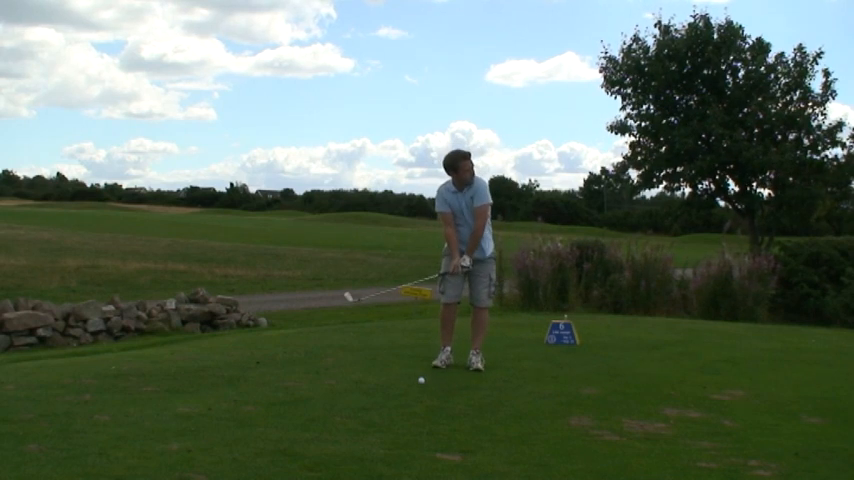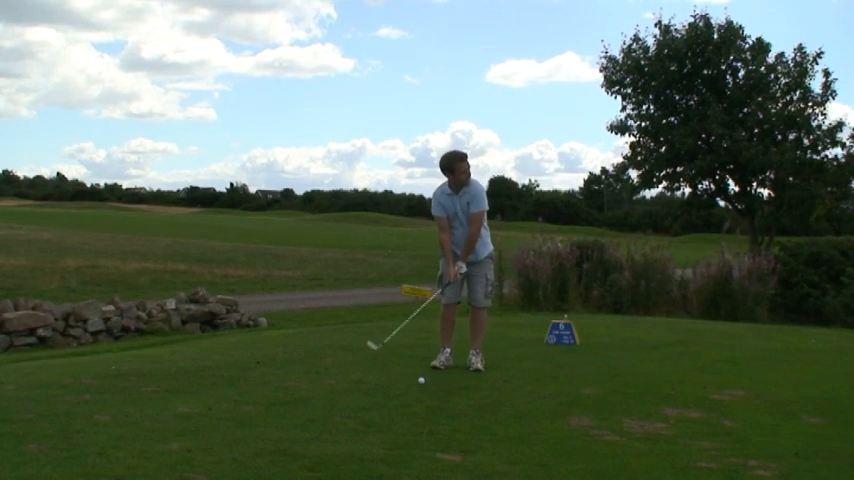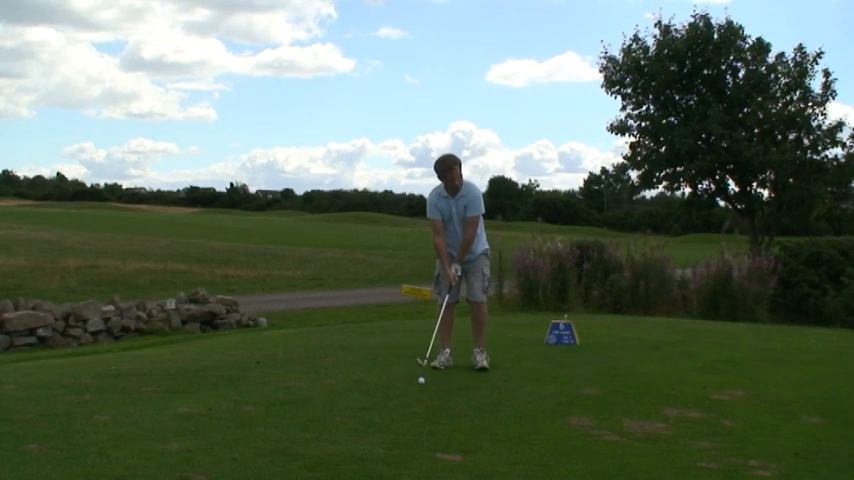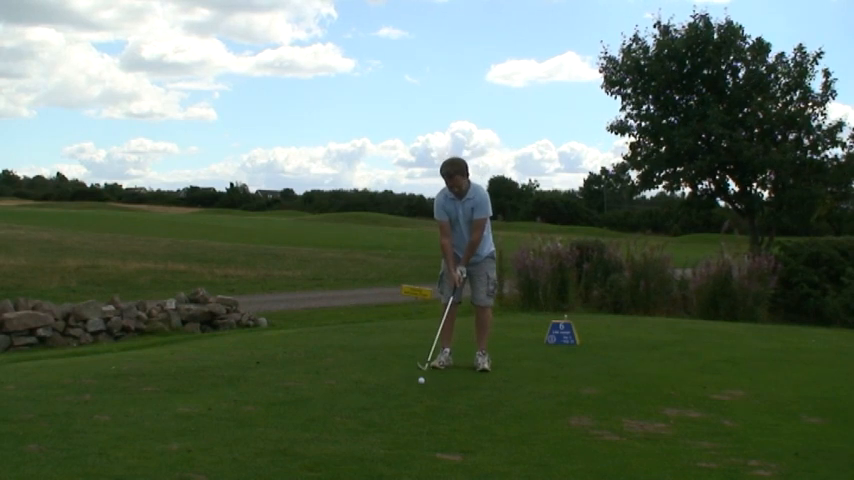
dt=0.3s
person 1, frame 1
left shoulder: (480, 186)
right shoulder: (443, 192)
left elbow: (480, 224)
right elbow: (449, 227)
left wrist: (468, 256)
right wrist: (456, 257)
left hip: (482, 254)
right hip: (455, 252)
left knee: (481, 304)
right knee: (448, 302)
left ankle: (475, 353)
right ankle: (446, 350)
person 1, frame 2
left shoulder: (476, 190)
right shoulder: (439, 195)
left elbow: (475, 230)
right elbow: (443, 232)
left wrist: (463, 262)
right wrist: (451, 265)
left hip: (479, 255)
right hip: (452, 254)
left knee: (480, 305)
right knee: (448, 302)
left ankle: (475, 353)
right ankle: (445, 352)
person 1, frame 3
left shoulder: (473, 193)
right shoulder: (434, 198)
left elbow: (470, 233)
right elbow: (438, 235)
left wrist: (458, 263)
right wrist: (447, 268)
left hip: (475, 253)
right hip: (448, 254)
left knee: (478, 301)
right knee: (447, 303)
left ankle: (480, 351)
right ankle: (445, 352)
person 1, frame 4
left shoulder: (480, 195)
right shoulder: (441, 199)
left elbow: (476, 235)
right elbow: (445, 237)
left wrist: (463, 266)
right wrist: (452, 269)
left hip: (481, 255)
right hip: (454, 255)
left knee: (483, 304)
right knee: (448, 302)
left ankle: (482, 354)
right ankle: (445, 352)
